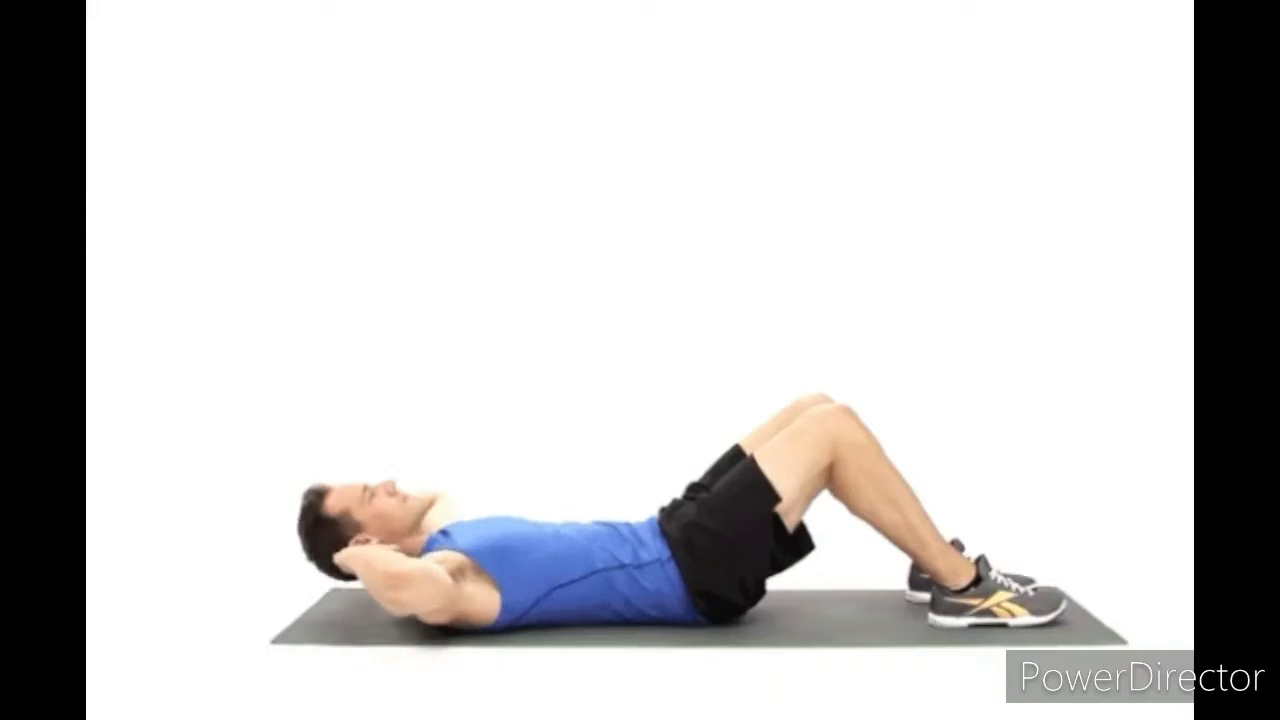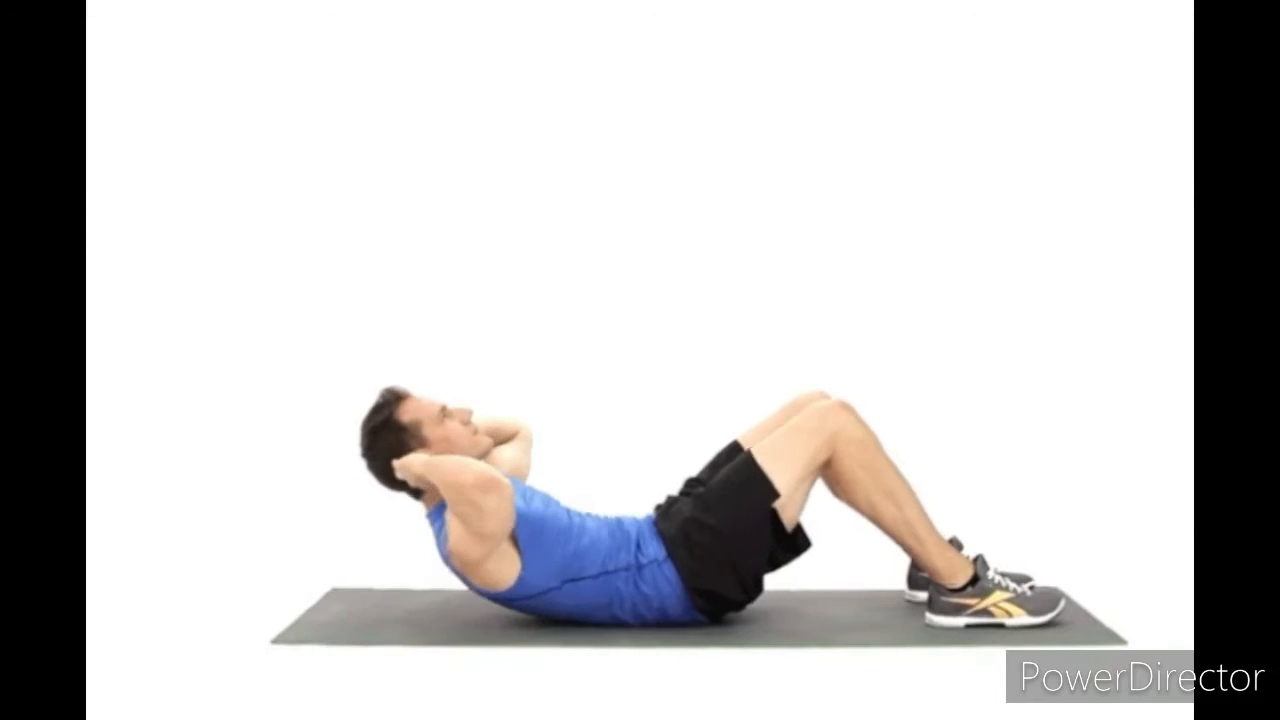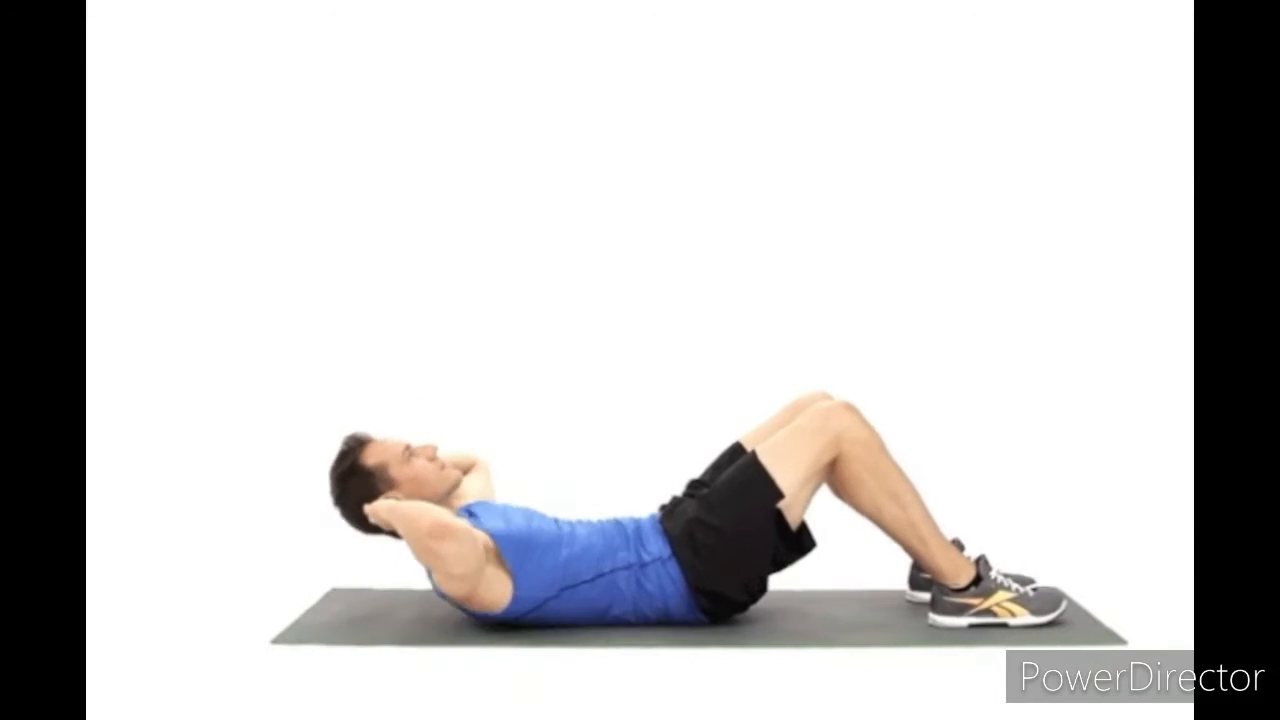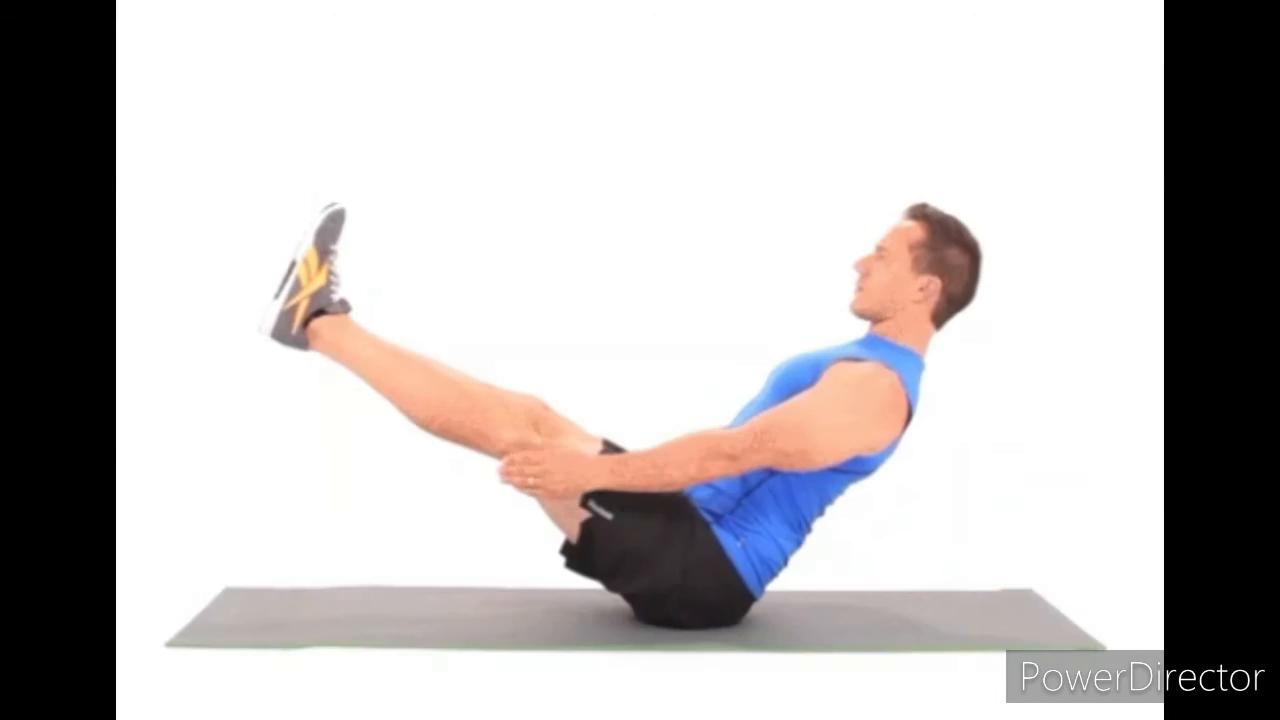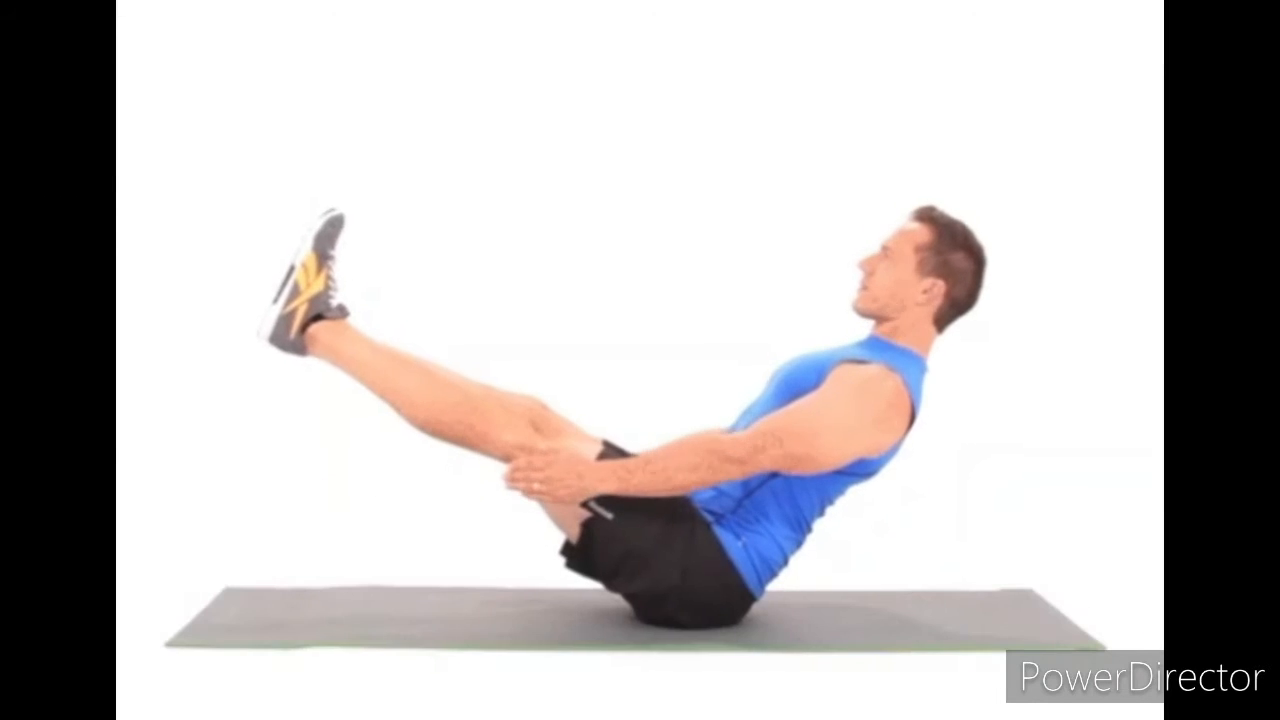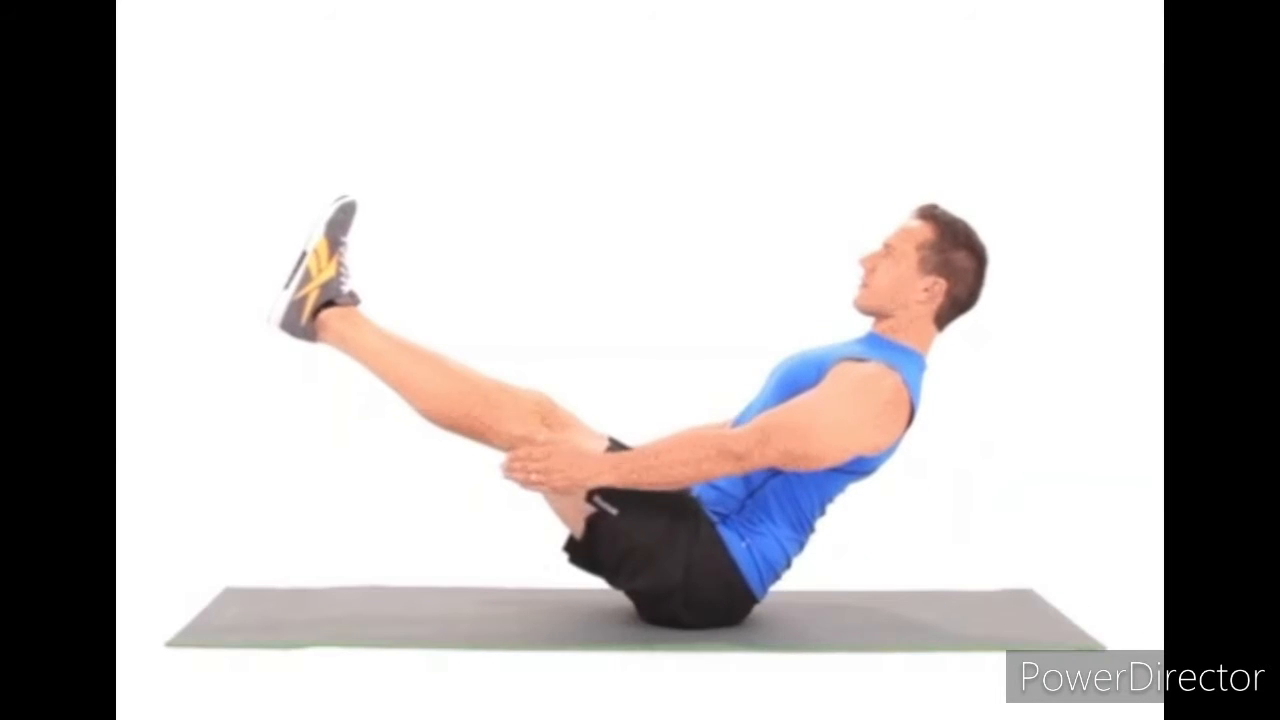
dt=0.5s
person 1, frame 1
left shoulder: (445, 545)
right shoulder: (443, 583)
left elbow: (436, 502)
right elbow: (408, 585)
left wrist: (413, 513)
right wrist: (366, 553)
left hip: (670, 539)
right hip: (693, 576)
left knee: (819, 409)
right knee: (832, 428)
left ankle: (938, 567)
right ankle: (964, 588)
person 1, frame 2
left shoulder: (474, 498)
right shoulder: (469, 539)
left elbow: (518, 433)
right elbow: (487, 484)
left wrist: (461, 429)
right wrist: (424, 465)
left hip: (669, 538)
right hip: (690, 574)
left knee: (818, 408)
right knee: (832, 422)
left ankle: (939, 565)
right ankle: (963, 589)
person 1, frame 3
left shoulder: (466, 519)
right shoulder: (461, 569)
left elbow: (474, 462)
right elbow: (441, 533)
left wrist: (430, 469)
right wrist: (397, 510)
left hip: (673, 537)
right hip: (695, 574)
left knee: (819, 408)
right knee: (837, 424)
left ankle: (941, 566)
right ankle: (965, 586)
person 1, frame 4
left shoulder: (874, 387)
right shoulder: (862, 366)
left elbow: (732, 454)
left wrist: (590, 472)
right wrist: (595, 469)
left hip: (702, 569)
right hip: (698, 544)
left knee: (523, 428)
right knee: (529, 422)
left ankle: (320, 322)
right ankle: (323, 322)
person 1, frame 5
left shoulder: (878, 389)
right shoulder: (863, 366)
left elbow: (741, 456)
left wrist: (596, 479)
right wrist: (601, 472)
left hip: (700, 569)
right hip: (699, 539)
left knee: (519, 428)
right knee: (528, 420)
left ankle: (318, 329)
right ankle: (322, 327)
person 1, frame 6
left shoulder: (878, 388)
right shoulder: (863, 363)
left elbow: (738, 451)
right elbow: (746, 439)
left wrist: (594, 470)
right wrist: (599, 463)
left hip: (706, 570)
right hip: (702, 542)
left knee: (529, 421)
right knee: (537, 418)
left ankle: (329, 314)
right ankle: (334, 314)
